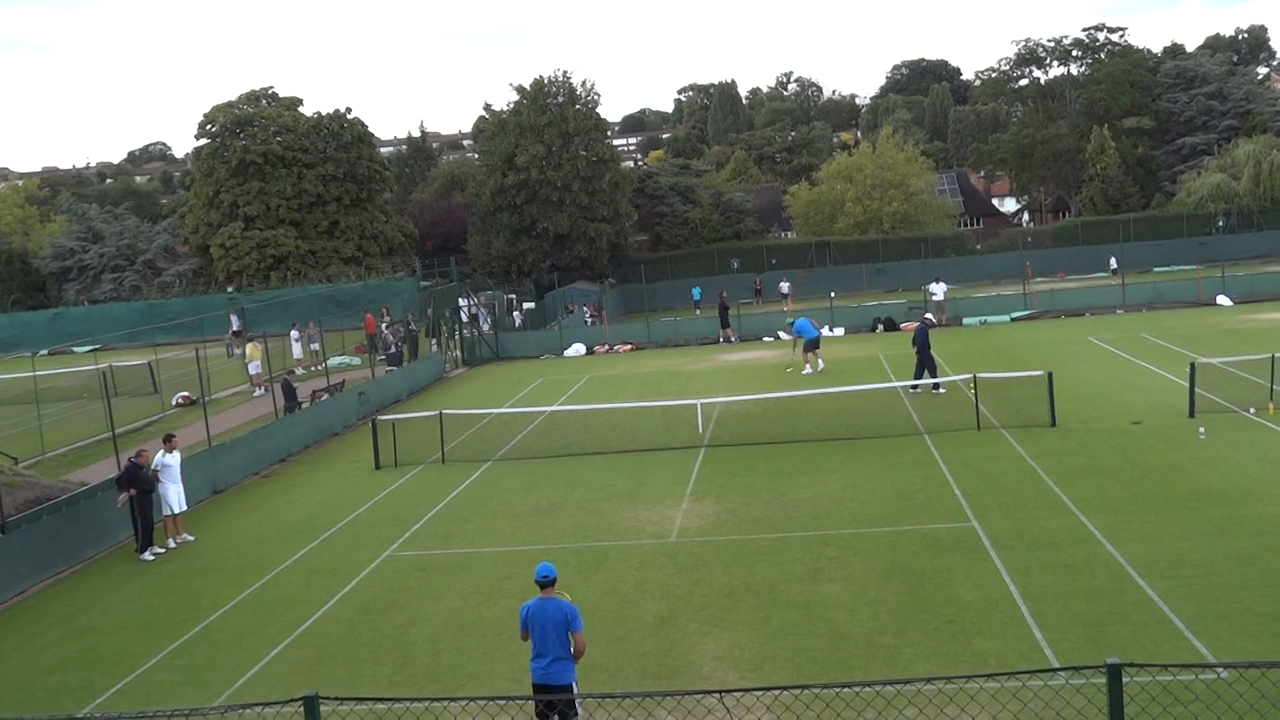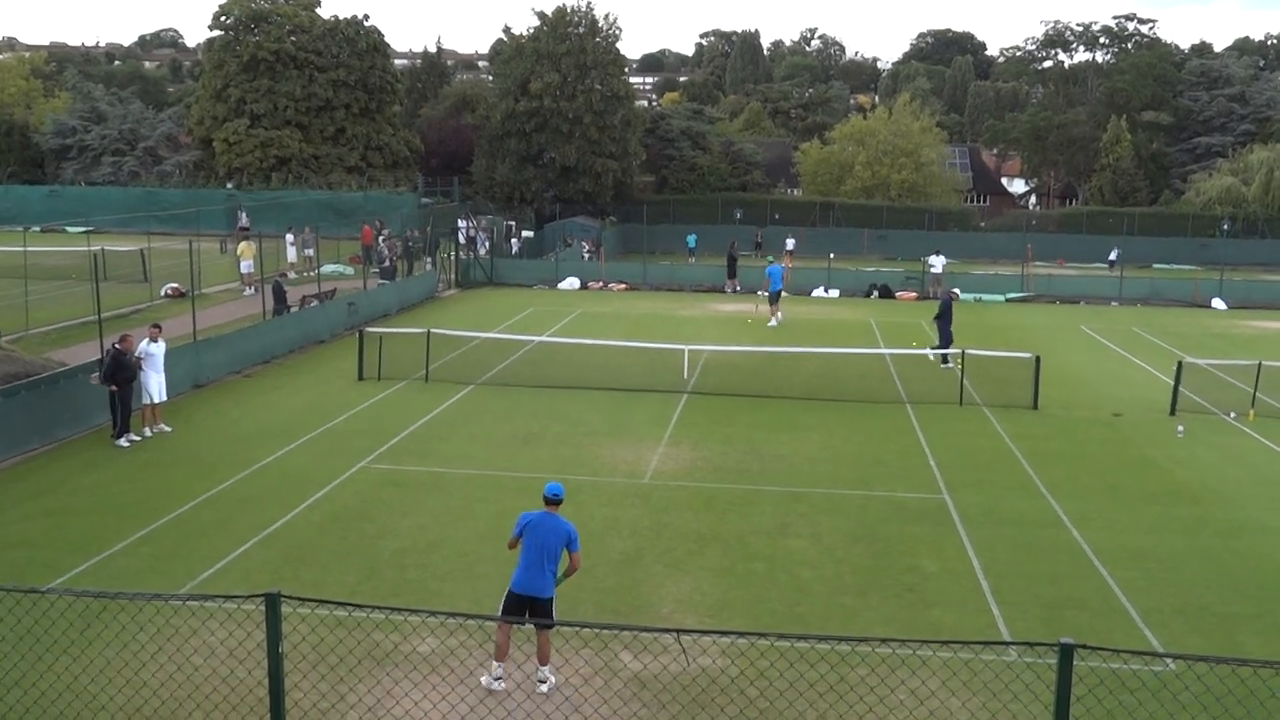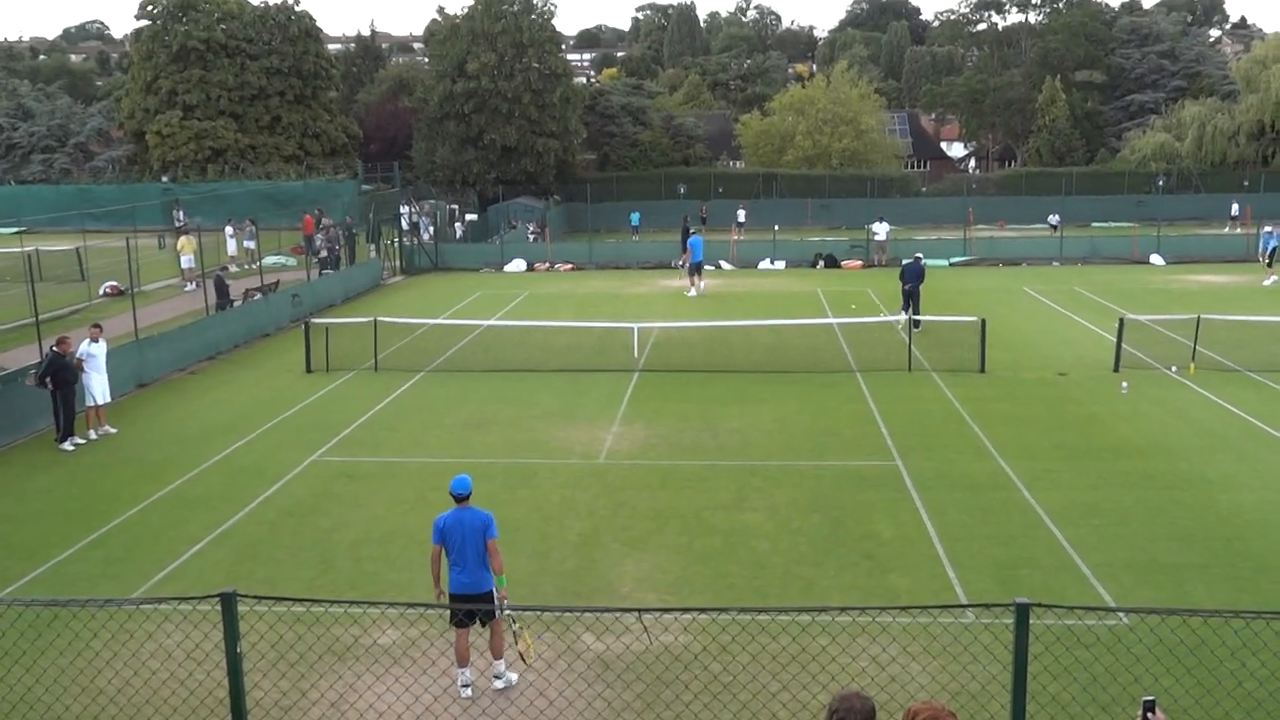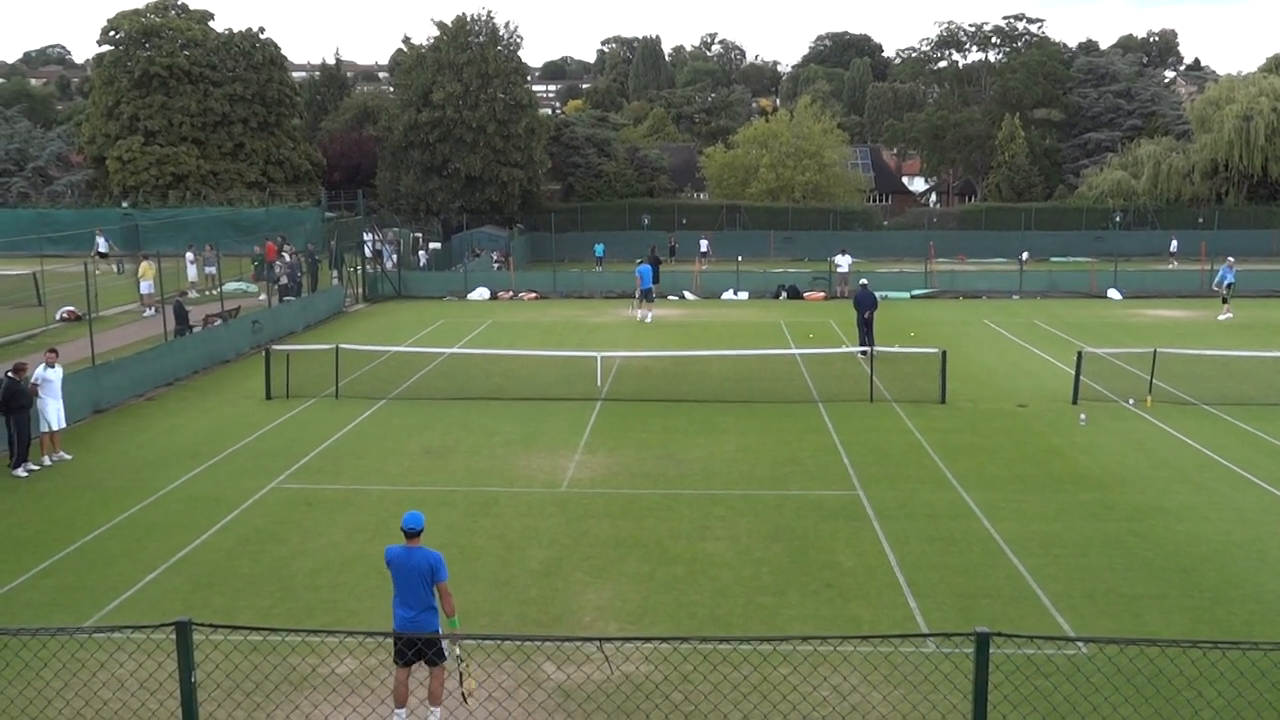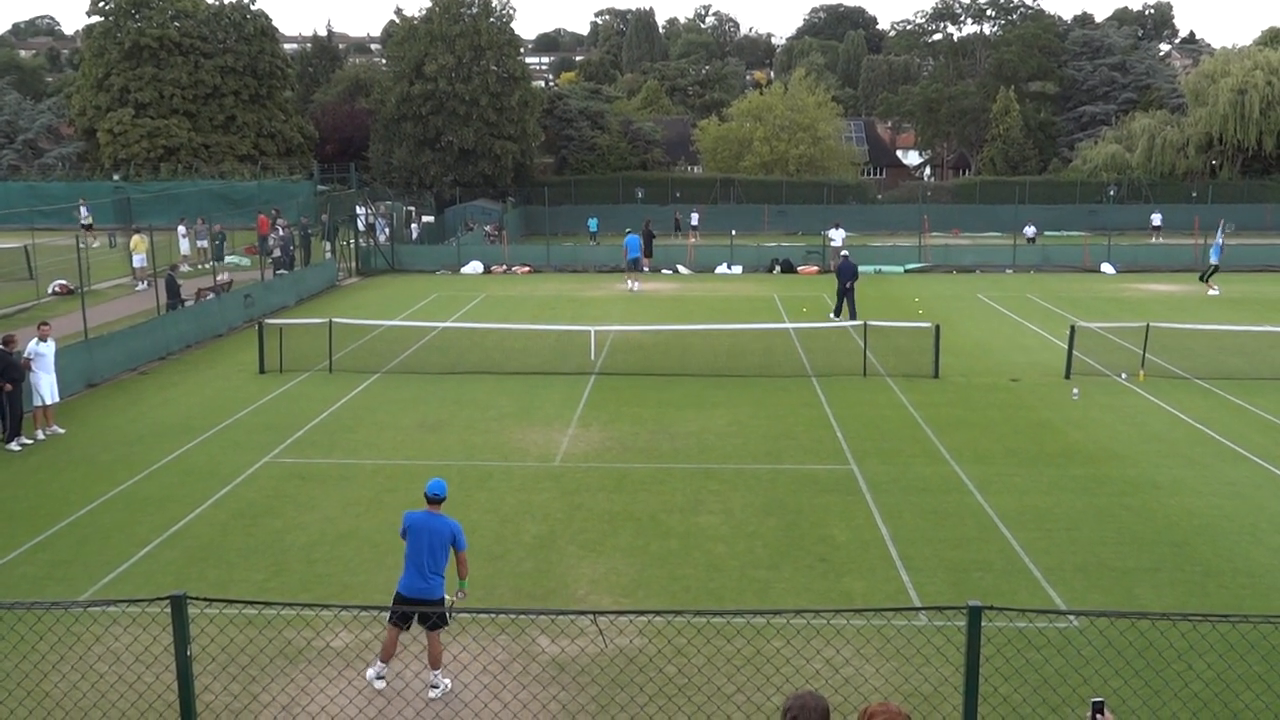
dt=1s
person 1, frame 1
left shoulder: (527, 608)
right shoulder: (568, 609)
right elbow: (581, 646)
right wrist: (574, 659)
left hip: (539, 676)
right hip: (564, 676)
person 1, frame 2
left shoulder: (527, 518)
right shoulder: (568, 529)
left elbow: (511, 545)
right elbow: (576, 564)
right wrist: (560, 579)
left hip: (519, 586)
right hip: (545, 591)
left knee: (503, 628)
right knee: (543, 635)
left ankle: (497, 676)
right ankle: (543, 679)
person 1, frame 3
left shoulder: (441, 521)
right shoulder: (485, 518)
left elbow: (435, 557)
right elbow: (493, 553)
left wrist: (437, 586)
right wrist: (501, 584)
left hip: (457, 588)
right hip: (483, 585)
left knee: (461, 634)
right knee: (496, 627)
left ankle: (464, 682)
right ankle: (500, 675)
person 1, frame 4
left shoulder: (390, 554)
right shoulder: (434, 558)
right elbow: (444, 594)
right wrist: (453, 625)
left hip: (402, 626)
right hip: (428, 626)
left knee: (401, 673)
right knee: (437, 672)
person 1, frame 5
left shoulder: (410, 518)
right shoulder: (453, 527)
right elbow: (462, 561)
right wrist: (463, 586)
left hip: (407, 589)
right hip: (434, 592)
left knee: (393, 631)
right knee: (434, 637)
left ankle: (378, 674)
right ankle: (436, 684)
